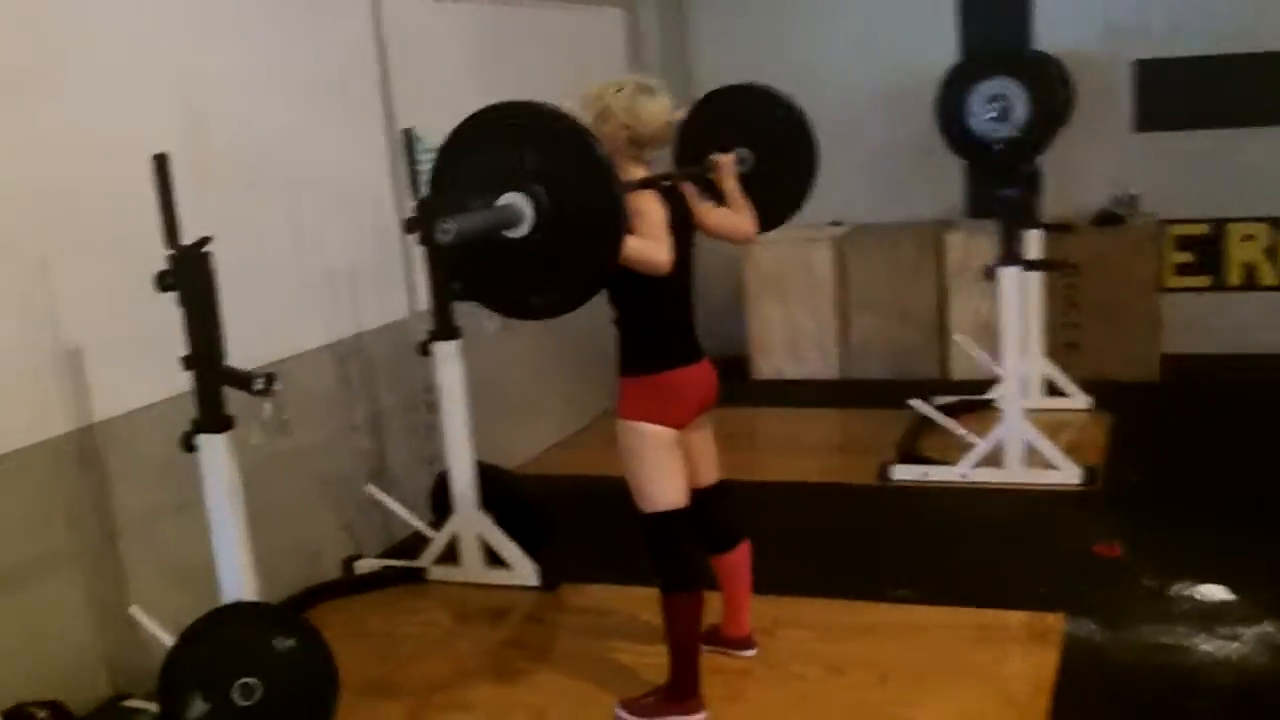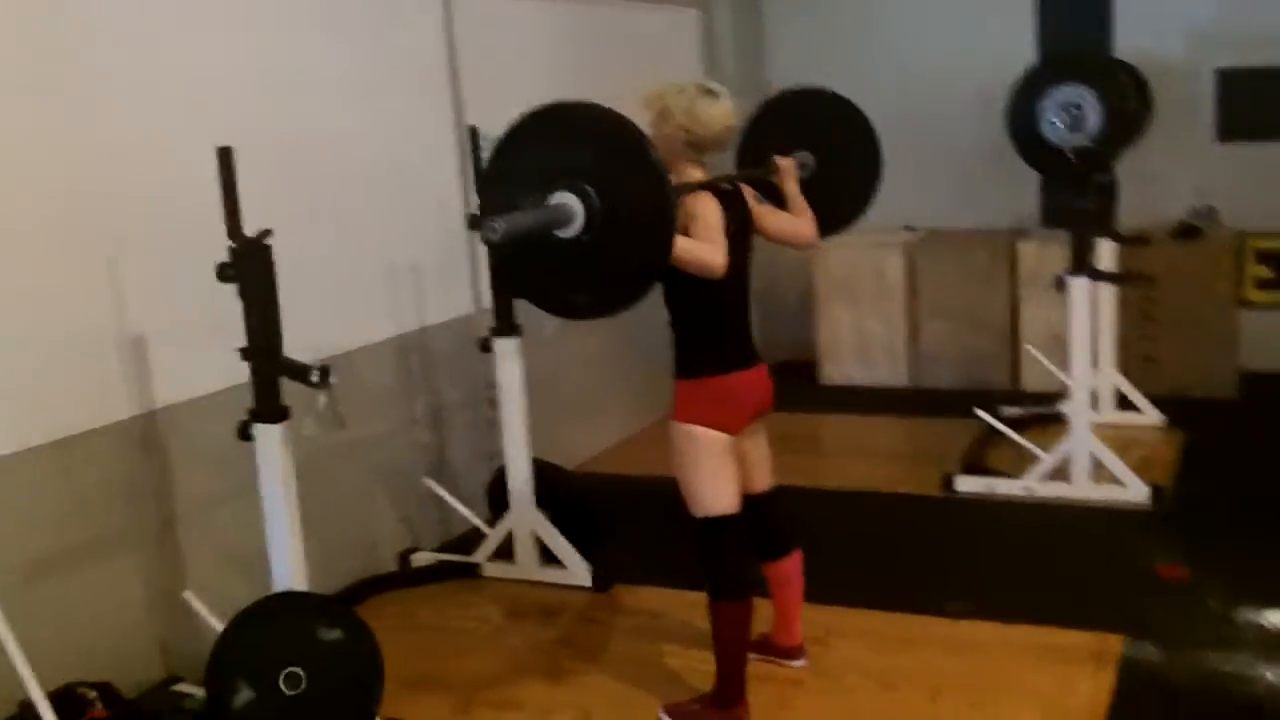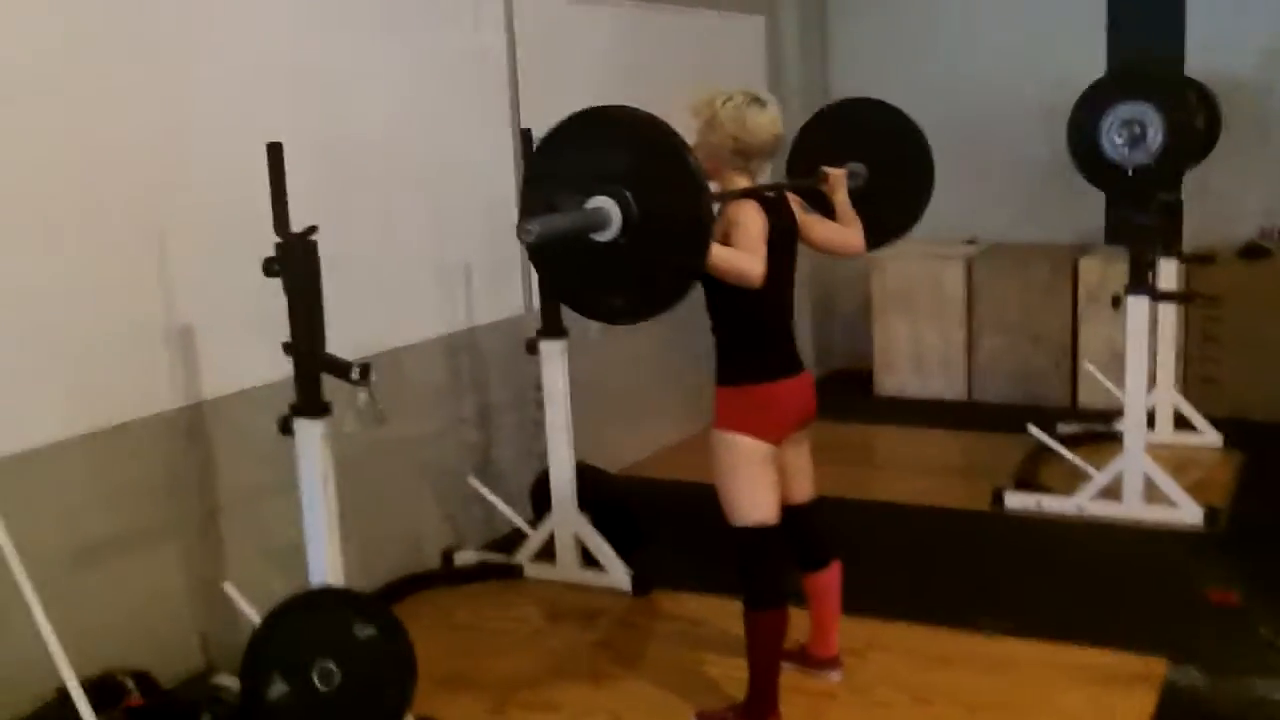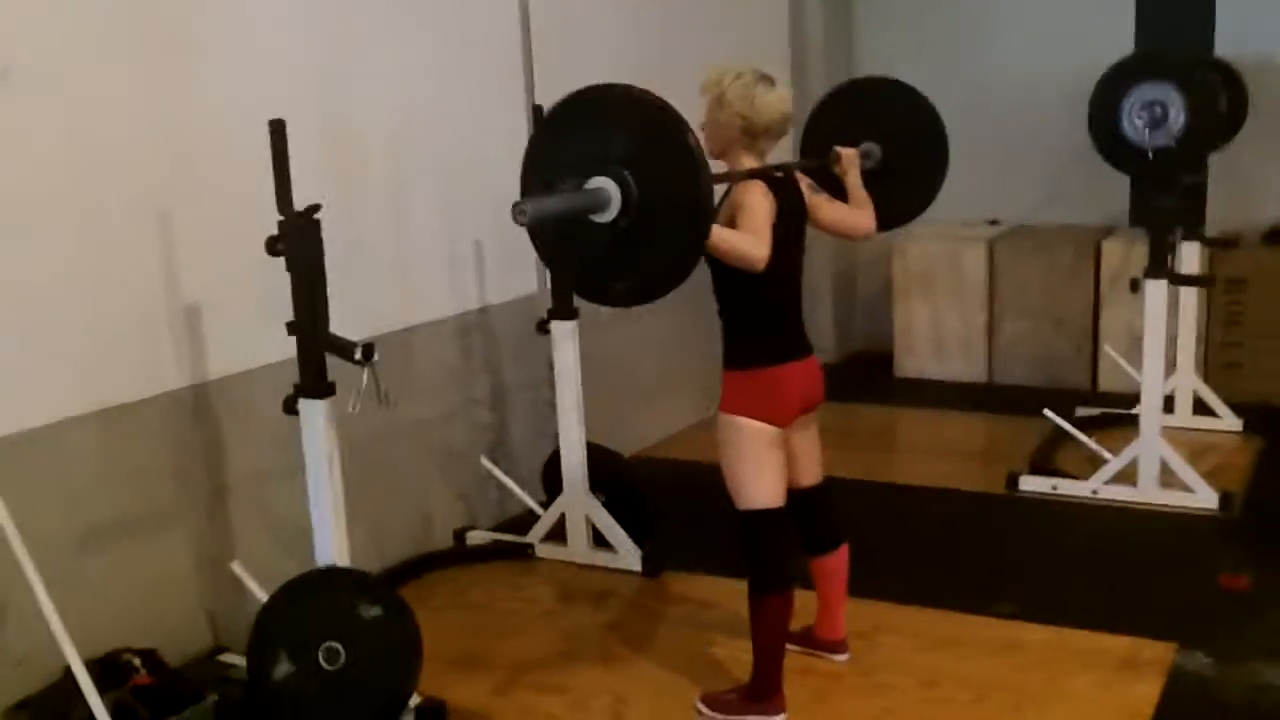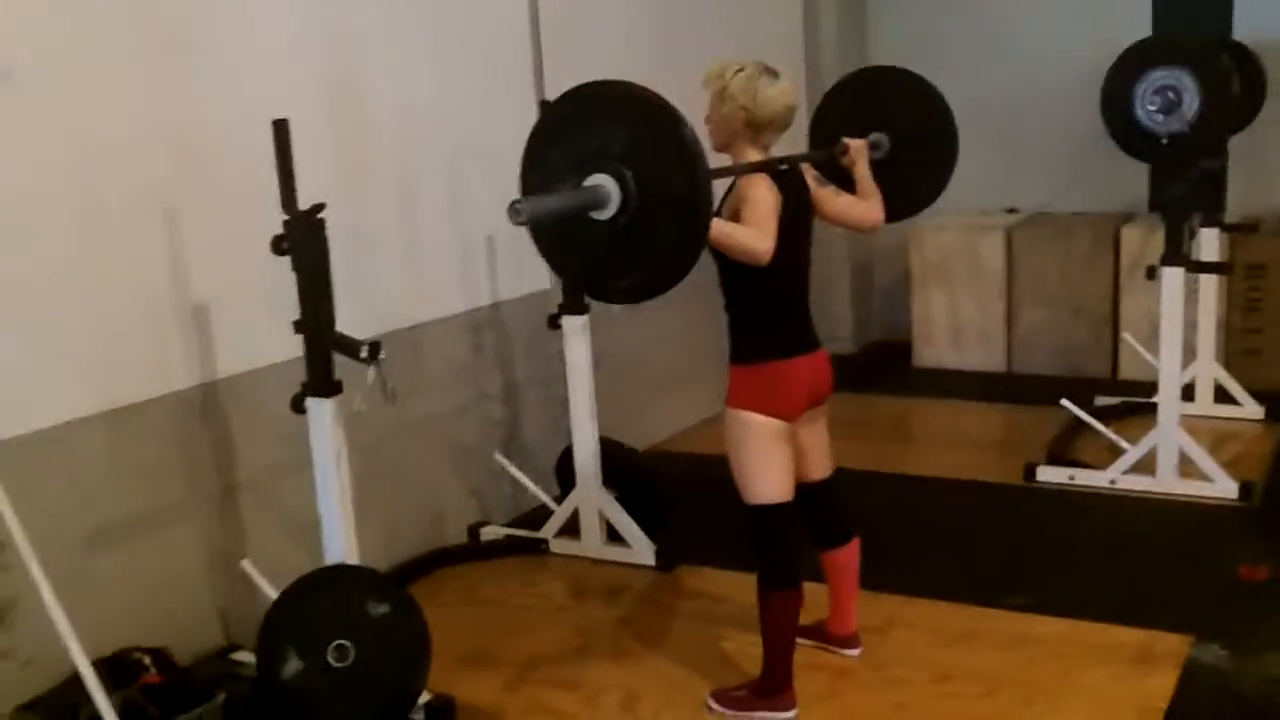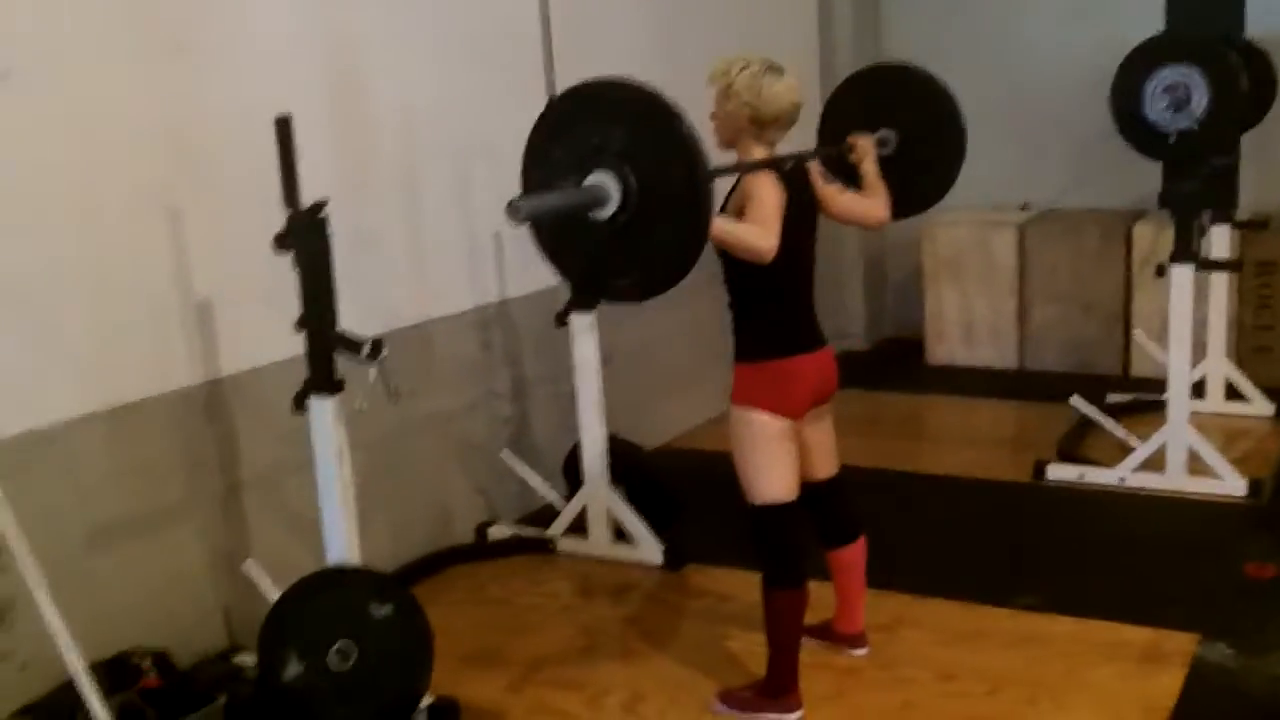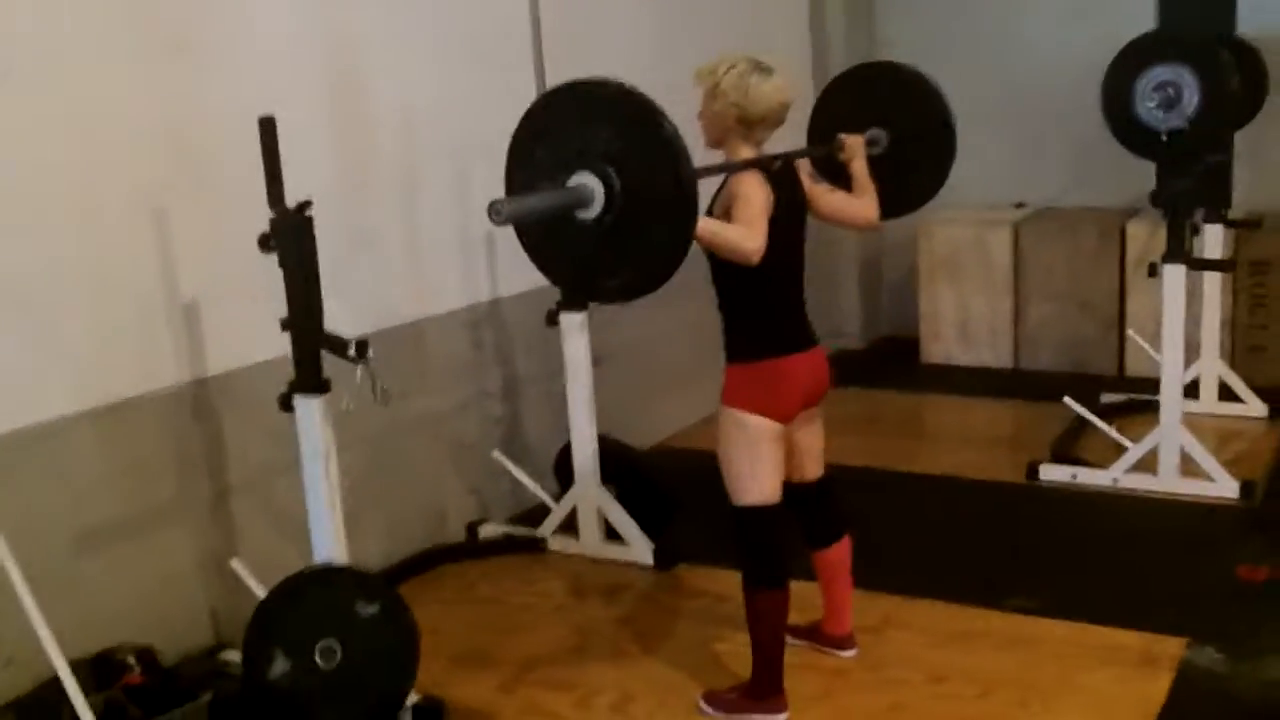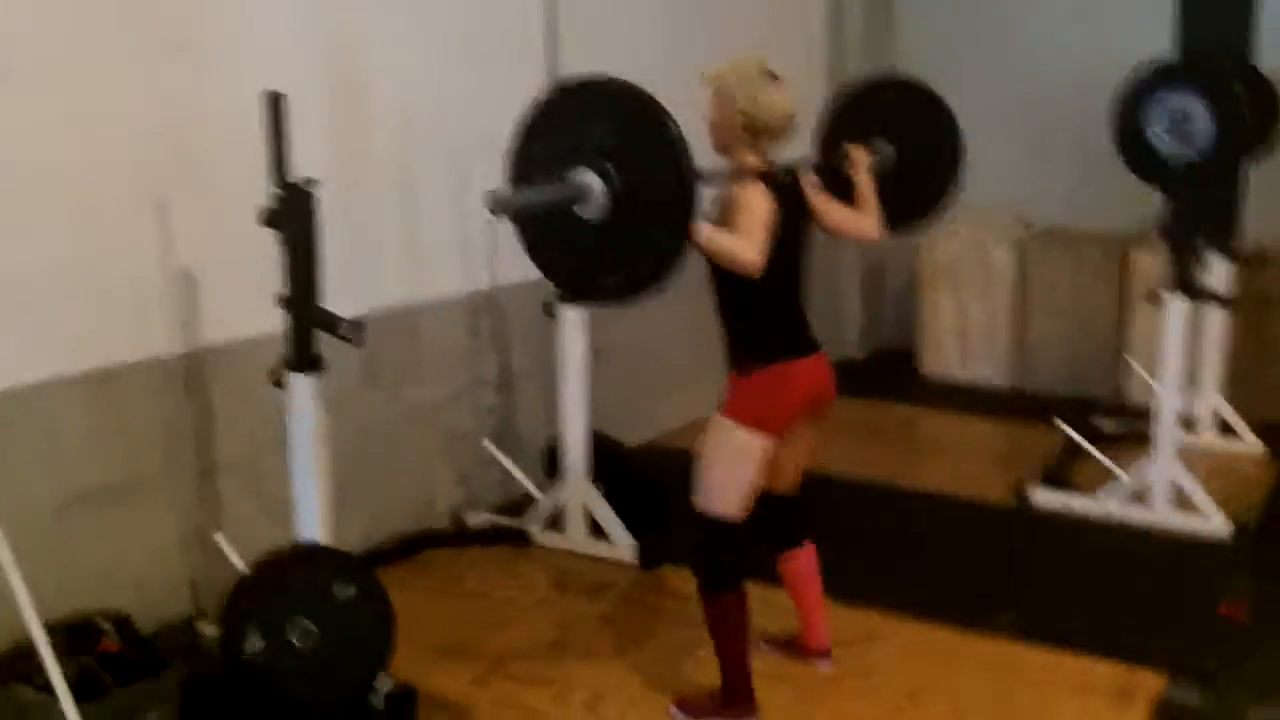
dt=0.1s
person 1, frame 1
left shoulder: (638, 200)
right shoulder: (678, 191)
left elbow: (657, 257)
right elbow: (745, 228)
right wrist: (727, 178)
left hip: (654, 387)
right hip: (693, 372)
left knee: (670, 535)
right knee: (711, 507)
right ankle: (737, 629)
person 1, frame 2
left shoulder: (695, 202)
right shoulder: (737, 194)
left elbow: (711, 261)
right elbow: (806, 232)
right wrist: (789, 181)
left hip: (709, 390)
right hip: (749, 377)
left knee: (721, 540)
right knee: (765, 513)
right ankle: (788, 637)
person 1, frame 3
left shoulder: (740, 211)
right shoulder: (782, 204)
left elbow: (751, 270)
right elbow: (852, 242)
right wrist: (839, 192)
left hip: (750, 401)
right hip: (791, 386)
left knee: (759, 550)
right knee: (802, 523)
right ankle: (822, 649)
person 1, frame 4
left shoulder: (748, 193)
right shoulder: (793, 184)
left elbow: (754, 253)
right elbow: (863, 224)
right wrist: (851, 174)
left hip: (758, 383)
right hip: (799, 369)
left knee: (764, 534)
right knee: (813, 506)
right ankle: (830, 632)
person 1, frame 5
left shoulder: (753, 187)
right shoulder: (799, 176)
left elbow: (758, 247)
right elbow: (871, 214)
right wrist: (860, 163)
left hip: (765, 378)
right hip: (808, 363)
left knee: (773, 529)
right knee: (822, 500)
right ankle: (842, 626)
person 1, frame 6
left shoulder: (758, 184)
right shoulder: (804, 173)
left elbow: (761, 246)
right elbow: (877, 211)
right wrist: (867, 160)
left hip: (771, 375)
right hip: (813, 360)
left knee: (777, 529)
right knee: (829, 498)
right ankle: (849, 625)
person 1, frame 7
left shoulder: (745, 185)
right shoulder: (792, 173)
left elbow: (747, 247)
right elbow: (865, 213)
right wrist: (856, 163)
left hip: (763, 374)
right hip: (807, 361)
left knee: (754, 533)
right knee: (813, 501)
right ankle: (837, 627)
person 1, frame 8
left shoulder: (749, 193)
right shoulder: (798, 184)
left elbow: (747, 257)
right elbow: (870, 228)
right wrist: (863, 174)
left hip: (766, 384)
right hip: (808, 372)
left knee: (715, 540)
right knee: (778, 513)
right ankle: (814, 637)
